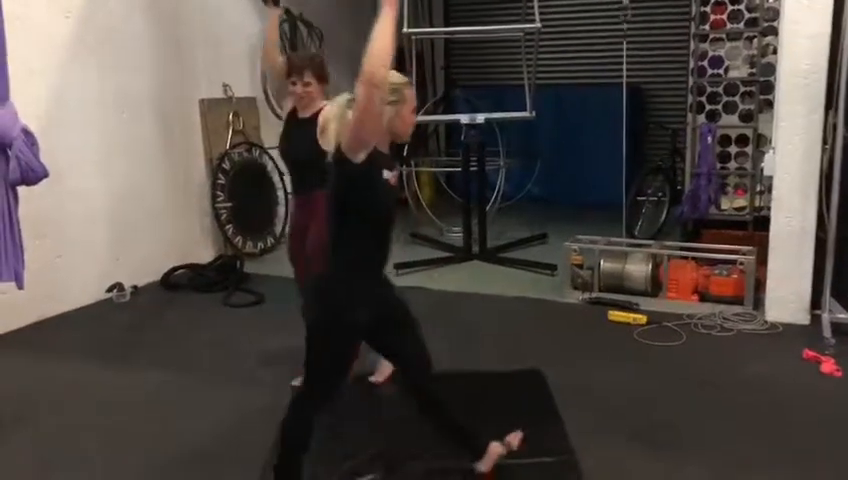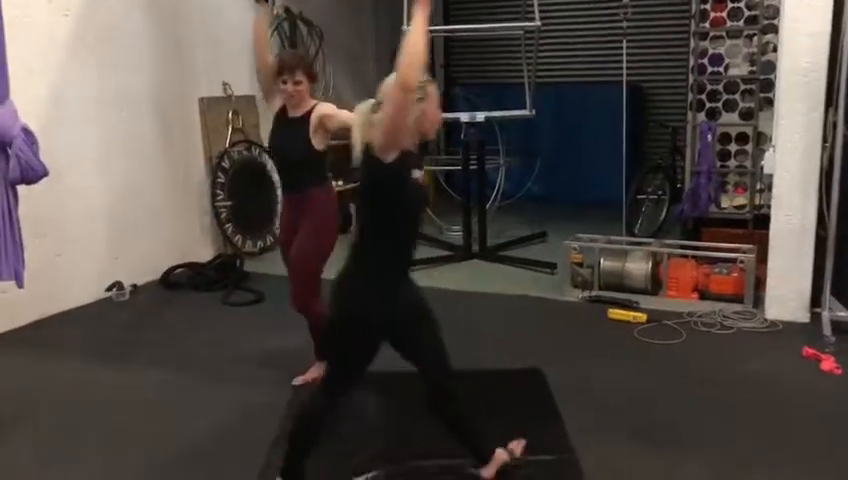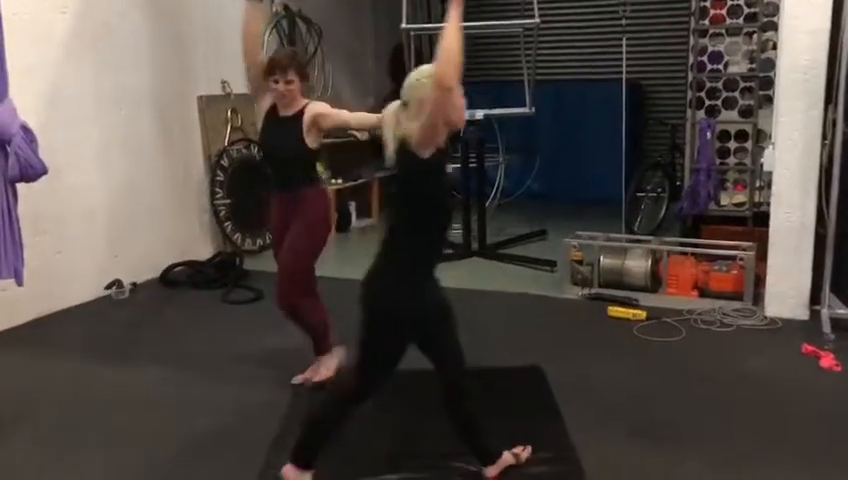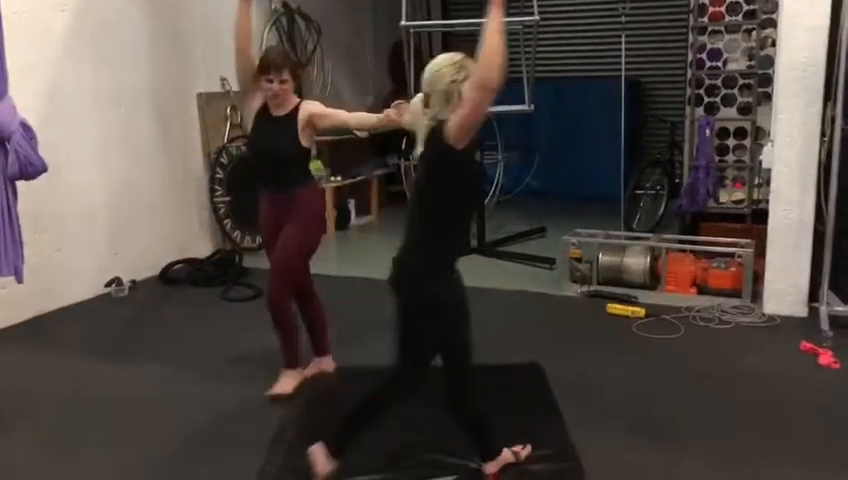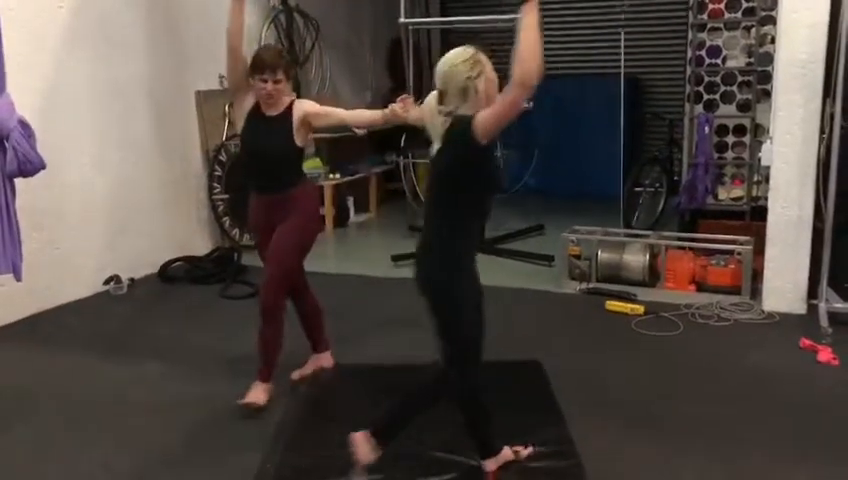
dt=0.1s
person 1, frame 1
left shoulder: (377, 154)
right shoulder: (353, 158)
right elbow: (371, 83)
left hip: (374, 291)
right hip: (339, 298)
left knee: (421, 375)
right knee: (316, 395)
person 1, frame 2
left shoulder: (403, 155)
right shoulder: (385, 159)
right elbow: (401, 88)
left hip: (396, 289)
right hip: (363, 295)
left knee: (438, 375)
right knee: (336, 389)
person 1, frame 3
left shoulder: (427, 149)
right shoulder: (418, 152)
right elbow: (444, 81)
left hip: (419, 285)
right hip: (394, 289)
left knee: (454, 373)
right knee: (364, 383)
person 1, frame 4
left shoulder: (442, 136)
right shoulder: (448, 141)
right elbow: (489, 84)
left wrist: (416, 110)
left hip: (435, 270)
right hip: (426, 275)
left knee: (459, 367)
right knee: (408, 376)
person 1, frame 5
left shoulder: (453, 127)
right shoulder: (468, 134)
left elbow: (427, 112)
right elbow: (525, 81)
left wrist: (412, 112)
left hip: (445, 261)
right hip: (447, 267)
left knee: (466, 364)
right knee: (459, 369)
left ankle: (489, 451)
right ankle: (373, 438)
person 2, frame 1
left shoulder: (329, 115)
right shoulder: (289, 108)
right elbow: (271, 57)
right wrist: (274, 9)
left hip: (327, 209)
right hip: (301, 209)
right knee: (309, 292)
left ankle: (385, 353)
person 2, frame 2
left shoulder: (320, 115)
right shoulder: (277, 107)
left elbow: (351, 121)
right elbow: (262, 53)
left hip: (319, 208)
right hip: (291, 207)
left knee: (304, 295)
right knee: (303, 292)
right ankle: (324, 359)
person 2, frame 3
left shoulder: (314, 114)
right shoulder: (265, 104)
left elbow: (350, 118)
right elbow: (251, 51)
left wrist: (381, 119)
left hip: (310, 207)
right hip: (279, 206)
left knee: (288, 293)
right knee: (301, 290)
left ankle: (330, 349)
right ankle: (321, 356)
person 2, frame 4
left shoulder: (307, 113)
right shoulder: (253, 103)
left elbow: (348, 119)
right elbow: (242, 51)
left wrist: (383, 119)
left hip: (304, 207)
right hip: (270, 207)
left knee: (277, 292)
right knee: (298, 285)
left ankle: (292, 367)
right ankle: (322, 357)
person 2, frame 5
left shoulder: (301, 112)
right shoulder: (244, 102)
left elbow: (346, 116)
right elbow: (234, 50)
left wrist: (385, 116)
left hip: (297, 207)
right hip: (261, 207)
left knee: (270, 295)
right knee: (293, 283)
left ankle: (263, 381)
right ankle: (322, 353)
